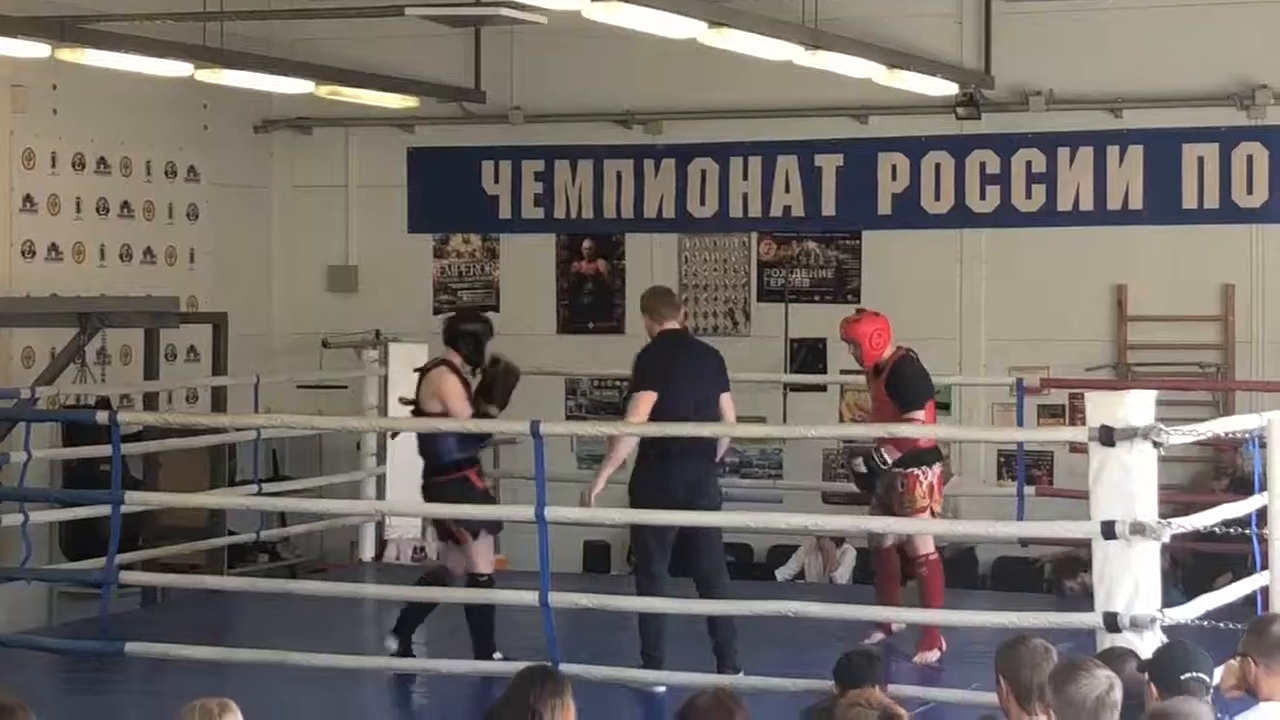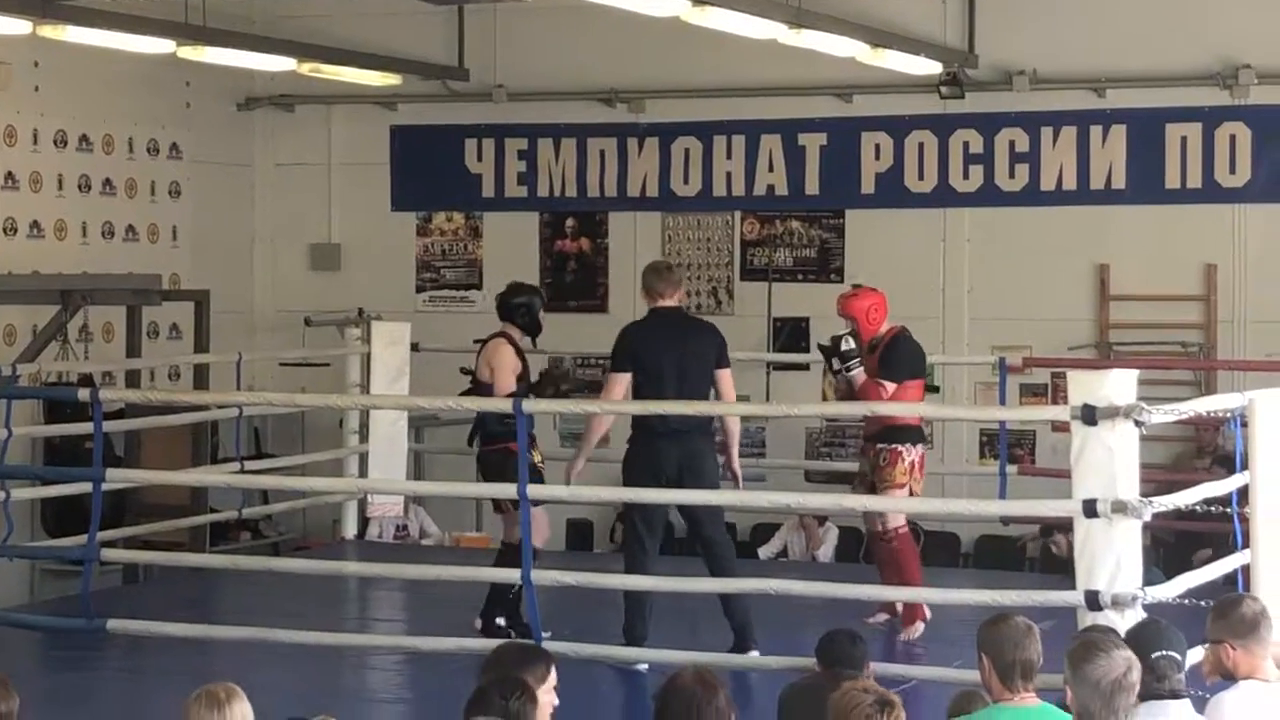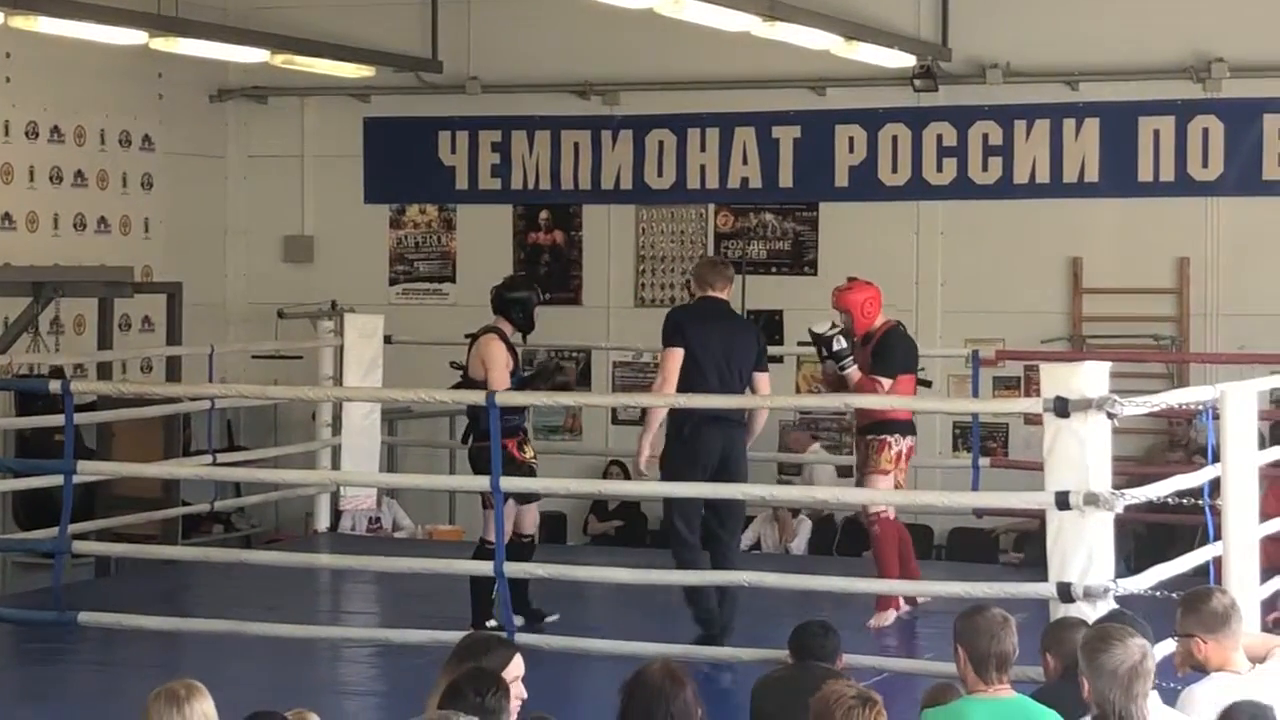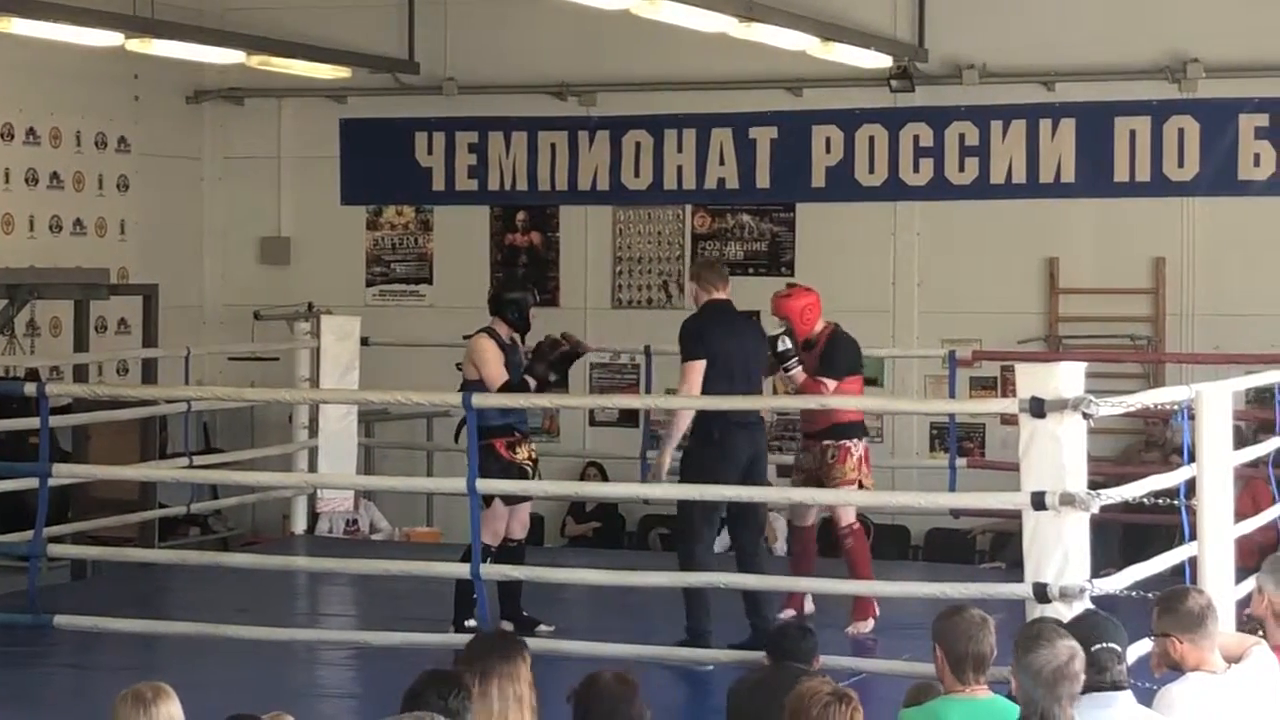
dt=0.7s
person 1, frame 1
left shoulder: (653, 355)
right shoulder: (711, 356)
left elbow: (636, 422)
right elbow: (728, 420)
left wrist: (602, 476)
left hip: (660, 470)
right hip: (702, 470)
left knee: (651, 570)
right knee: (712, 569)
left ankle: (653, 666)
right ankle: (729, 663)
person 1, frame 2
left shoulder: (633, 335)
right shoulder: (708, 333)
left elbow: (610, 402)
right elbow: (727, 399)
left wrist: (582, 455)
right wrist: (732, 454)
left hip: (650, 449)
right hip: (697, 449)
left knee: (640, 551)
right knee: (716, 544)
left ankle: (636, 643)
right ankle: (745, 638)
person 1, frame 3
left shoulder: (681, 318)
right shoulder: (749, 330)
left elbow: (667, 383)
right elbow: (763, 403)
left wrist: (646, 439)
left hip: (692, 434)
right hip: (732, 438)
left knee: (684, 534)
right knee: (726, 539)
left ankle: (711, 626)
right ankle: (721, 633)
person 1, frame 4
left shoulder: (697, 325)
right shoulder: (754, 328)
left elbow: (690, 394)
left wrist: (666, 449)
left hip: (715, 439)
right hip: (754, 439)
left knee: (696, 542)
right knee: (752, 540)
left ankle: (699, 639)
right ankle: (763, 633)
person 2, frame 1
left shoulder: (445, 373)
right shoulder: (446, 378)
right elbow: (476, 432)
left wrist: (487, 389)
right wrist: (496, 398)
left hip: (451, 480)
right hip: (456, 482)
left knee: (452, 566)
right knee: (481, 568)
left ankle: (401, 638)
right ankle: (486, 655)
person 2, frame 2
left shoulder: (505, 347)
right shoulder: (502, 349)
right elbow: (506, 407)
left wrist: (539, 389)
left hip: (510, 452)
right hip: (506, 453)
left knee: (516, 539)
right knee: (536, 536)
left ankle: (510, 619)
right ankle: (492, 615)
person 2, frame 3
left shoulder: (495, 341)
right shoulder: (492, 344)
right elbow: (502, 403)
left wrist: (538, 381)
right wrist: (538, 384)
left hip: (509, 447)
right hip: (497, 449)
left knee: (526, 528)
right knee: (497, 537)
left ankle: (521, 607)
right ankle: (481, 621)
person 2, frame 4
left shoulder: (510, 342)
right shoulder: (483, 344)
left elbow: (538, 384)
right elbow: (507, 394)
left wrist: (561, 359)
right wrist: (538, 364)
left hip: (517, 448)
right hip: (494, 450)
left knee: (517, 534)
right knee: (491, 536)
left ankle: (512, 615)
right ankle: (462, 619)
person 3, frame 1
left shoulder: (905, 370)
right shoulder: (878, 370)
left wrist: (875, 460)
right wrist: (869, 459)
left hip: (916, 466)
right hip: (893, 468)
left knee: (920, 548)
right knee: (880, 541)
left ankle: (932, 636)
right ankle: (889, 618)
person 3, frame 2
left shoulder: (901, 347)
right shoulder: (872, 346)
left elbow: (875, 396)
right elbow: (851, 398)
left wrist: (851, 361)
right wrist: (837, 365)
left hip: (901, 443)
right hip: (877, 443)
left knee: (893, 524)
right knee: (875, 525)
left ankle: (916, 608)
right ankle: (893, 599)
person 3, frame 3
left shoulder: (894, 341)
right shoulder: (863, 340)
left elbow: (873, 394)
right elbow: (838, 386)
left wrist: (844, 359)
right wrist: (827, 354)
left hip: (891, 435)
right hip: (869, 434)
left knee: (875, 511)
right knee: (885, 515)
left ankle: (889, 599)
person 3, frame 4
left shoulder: (839, 344)
right shoulder: (800, 344)
left elbow: (818, 394)
right elbow: (777, 378)
left wrist: (788, 362)
right wrist: (776, 357)
left hip: (843, 439)
right hip: (813, 440)
left knee: (844, 520)
right knee: (800, 518)
left ankle: (866, 606)
right ankle: (799, 598)
